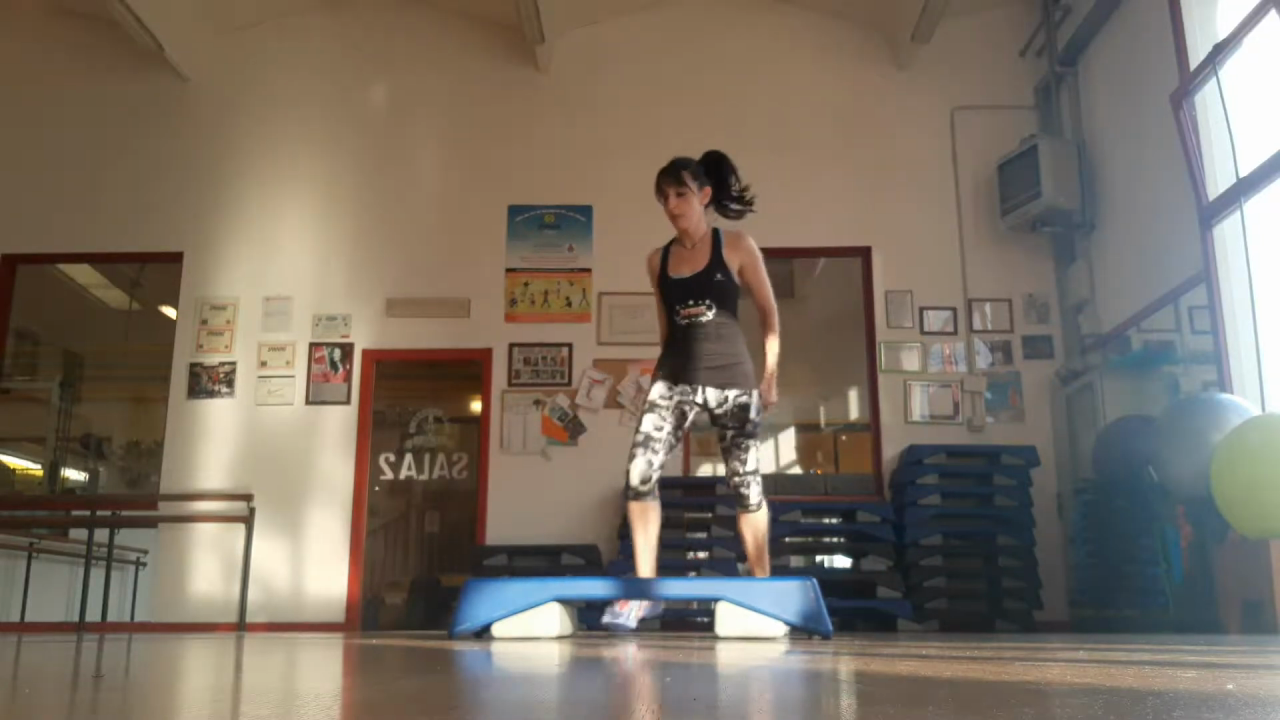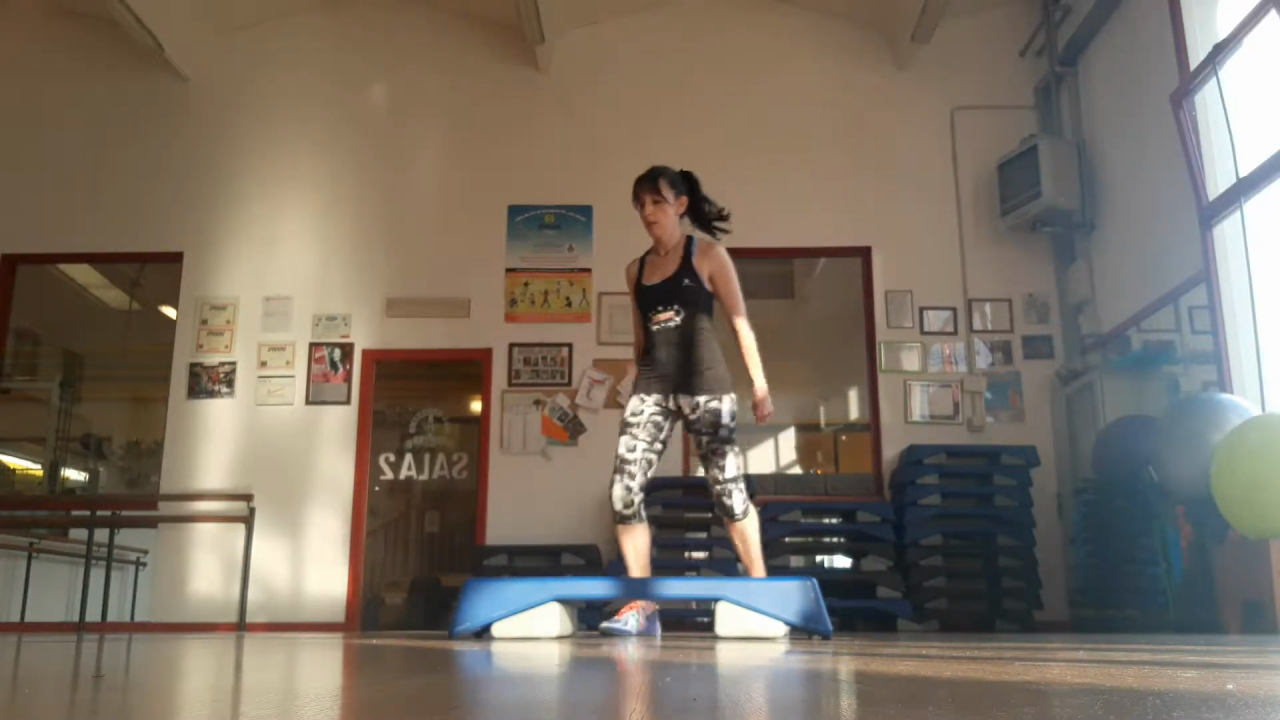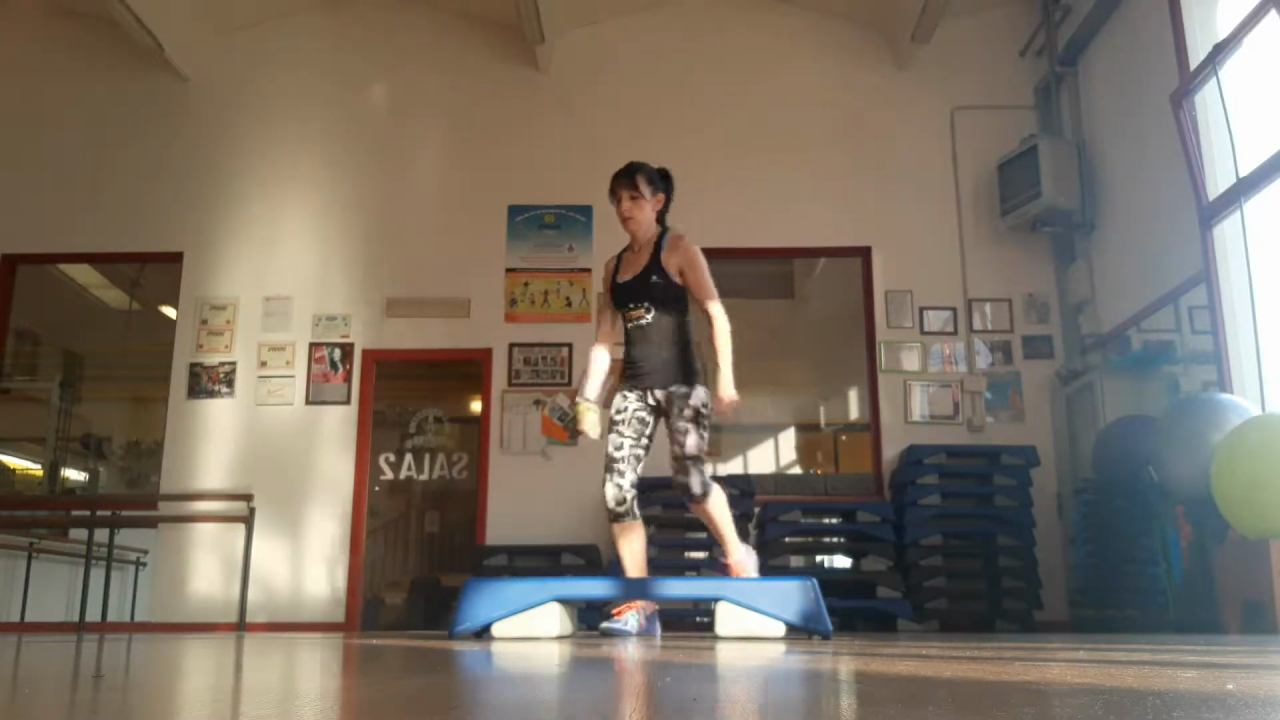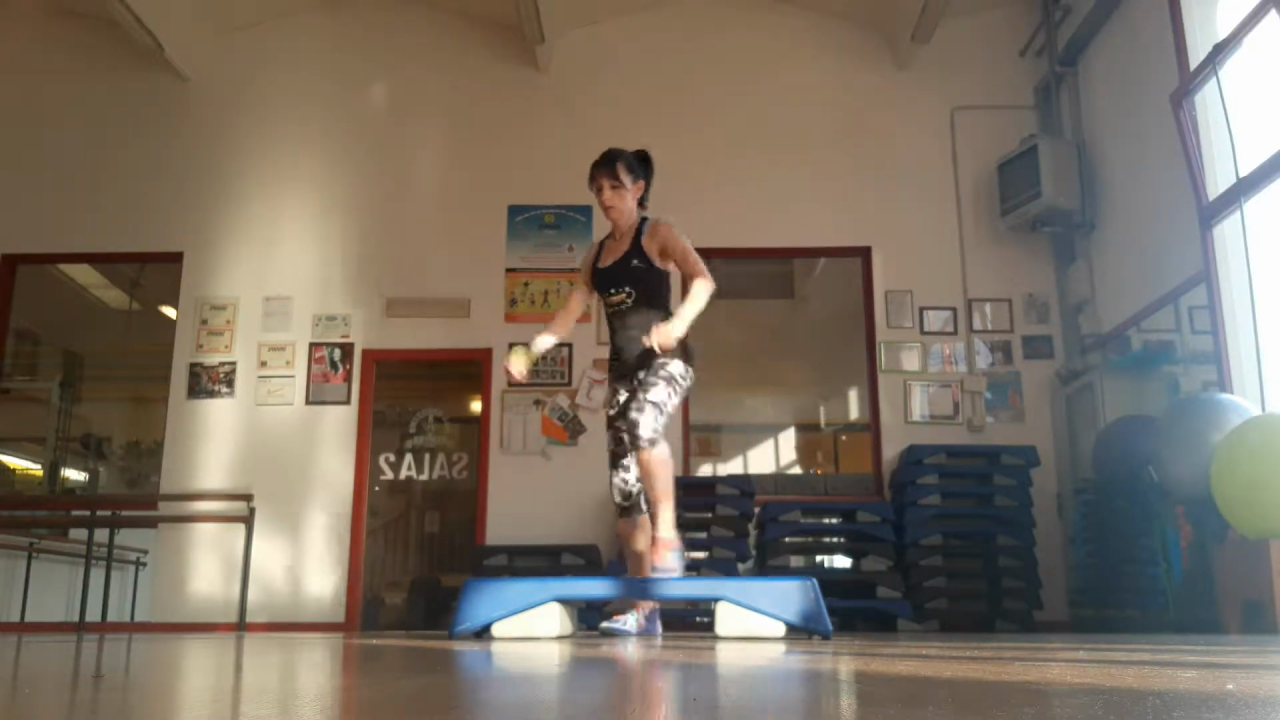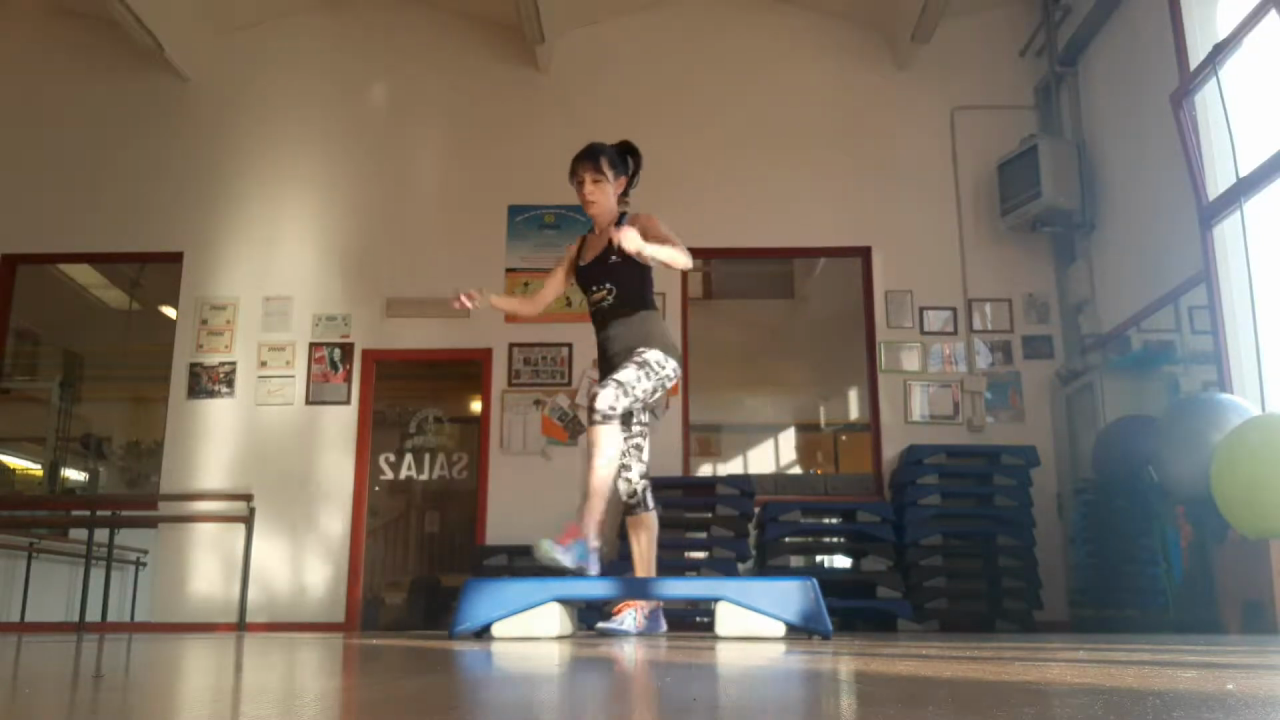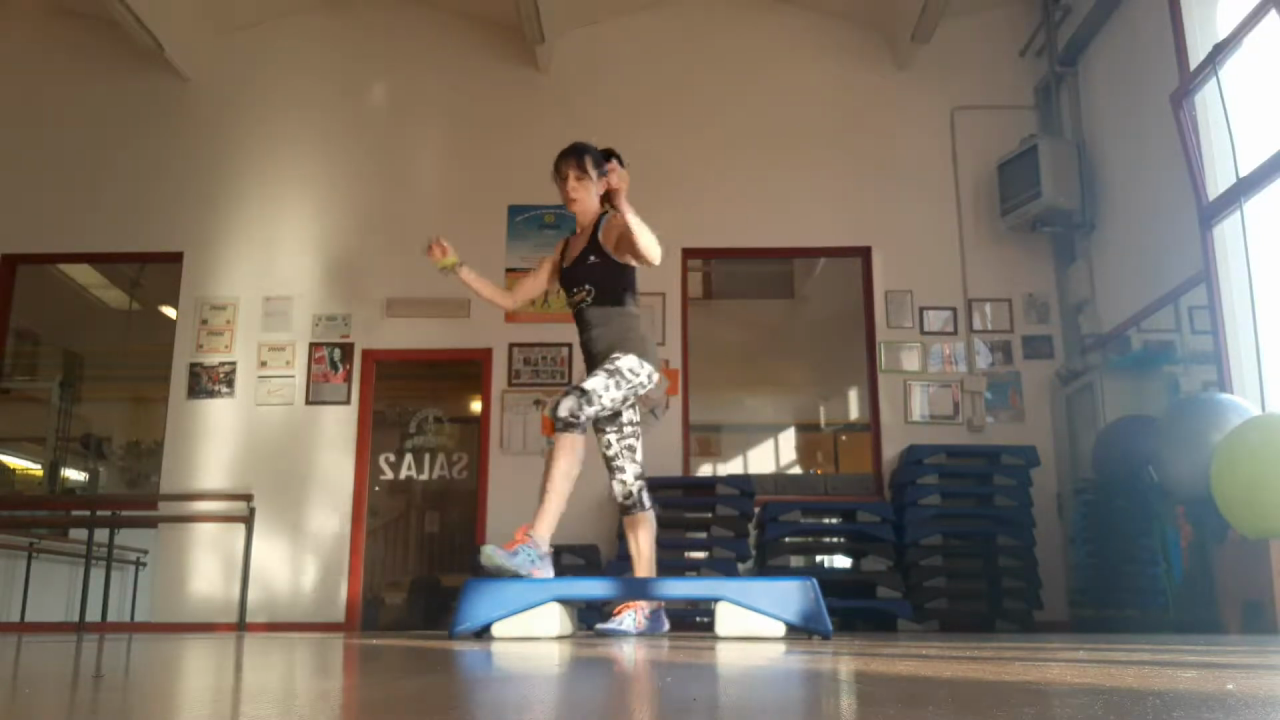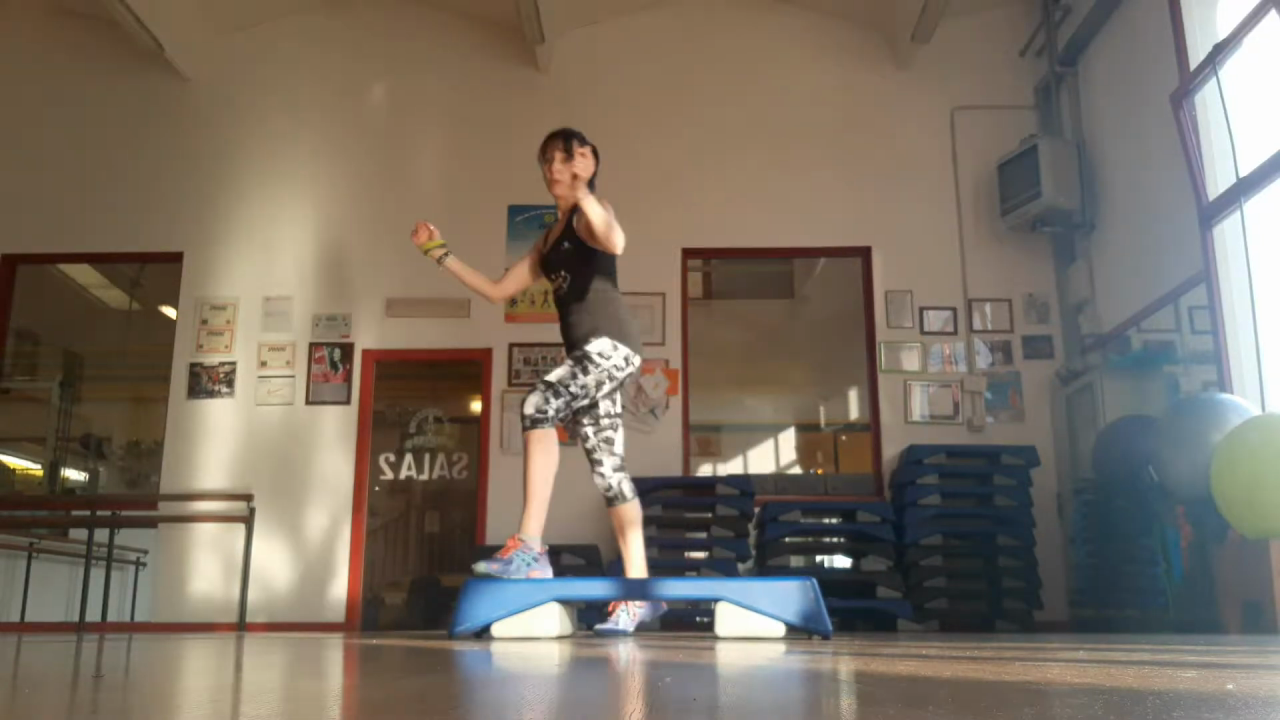
dt=0.1s
person 1, frame 1
left shoulder: (737, 247)
right shoulder: (659, 259)
left elbow: (768, 314)
left wrist: (769, 377)
left hip: (729, 375)
right hip: (674, 378)
left knee: (745, 482)
right knee: (640, 473)
right ankle: (644, 591)
person 1, frame 2
left shoulder: (707, 254)
right shoulder: (636, 269)
left elbow: (739, 322)
left wrist: (760, 387)
right wrist: (635, 388)
left hip: (702, 384)
right hip: (650, 386)
left knee: (727, 491)
right knee: (625, 492)
right ankle: (643, 604)
person 1, frame 3
left shoulder: (678, 248)
right shoulder: (613, 267)
left elbow: (714, 310)
right elbow: (605, 338)
left wrist: (725, 377)
right wrist: (588, 397)
left hip: (680, 378)
right hip: (634, 384)
left knee: (691, 479)
right knee: (617, 489)
left ankle: (738, 557)
right ankle: (640, 605)
person 1, frame 4
left shoulder: (656, 233)
right shoulder: (596, 254)
left elbow: (703, 279)
right elbow: (566, 317)
left wrist: (678, 322)
right wrist: (528, 352)
left hip: (664, 361)
right hip: (622, 370)
left knee: (645, 427)
right knee: (623, 482)
left ankle: (665, 543)
right ankle: (643, 601)
person 1, frame 5
left shoulder: (639, 224)
right shoulder: (579, 250)
left elbow: (684, 259)
right elbow: (534, 305)
left wrist: (641, 246)
right wrist: (483, 299)
left hip: (652, 352)
right hip: (615, 362)
left knee: (606, 402)
right knee: (630, 479)
left ankle: (584, 537)
right ankle: (646, 601)
person 1, frame 6
left shoulder: (615, 228)
right shoulder: (564, 251)
left elbow: (653, 256)
right elbow: (511, 299)
left wrist: (622, 206)
right wrist: (454, 266)
left hip: (630, 357)
right hip: (605, 364)
left knee: (567, 414)
right knee: (626, 479)
left ankle: (535, 547)
right ankle: (647, 601)
person 1, frame 7
left shoulder: (591, 216)
right shoulder: (548, 240)
left elbow: (616, 242)
right elbow: (499, 290)
left wrist: (584, 191)
right wrist: (440, 253)
left hip: (610, 343)
right hip: (587, 352)
left knee: (539, 406)
right knee: (608, 472)
left ankle: (529, 549)
right ankle: (639, 593)
